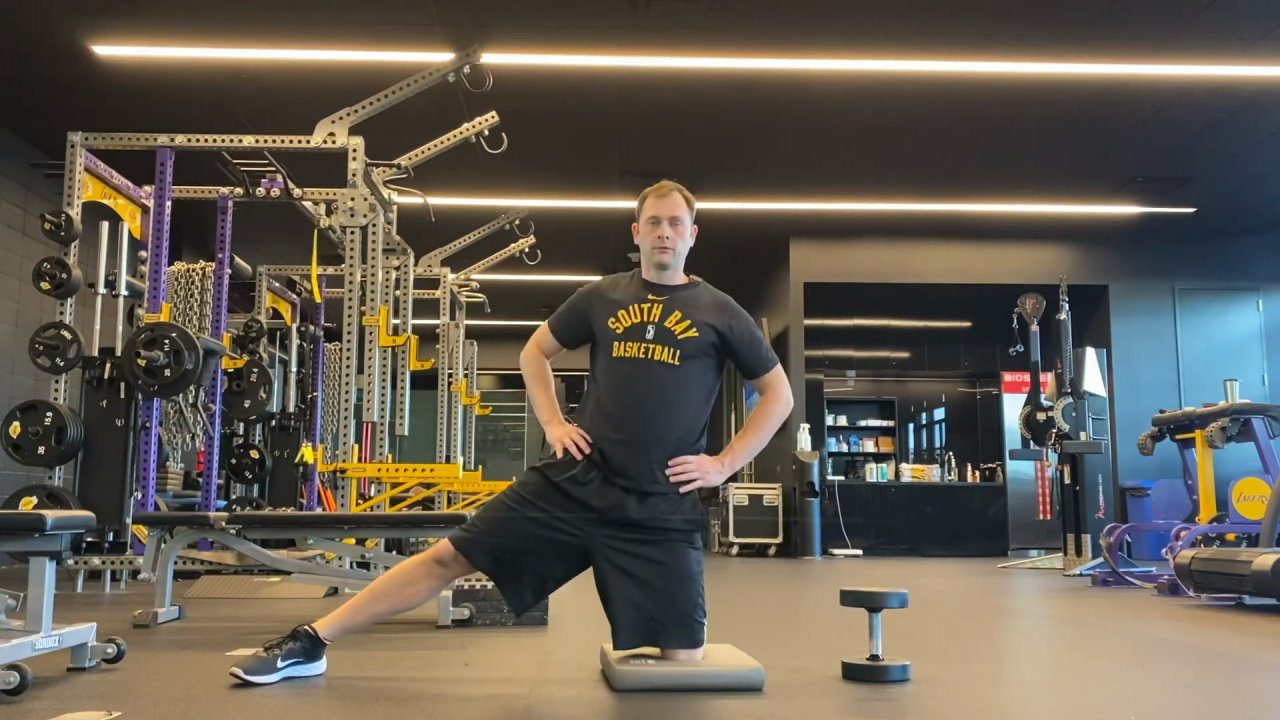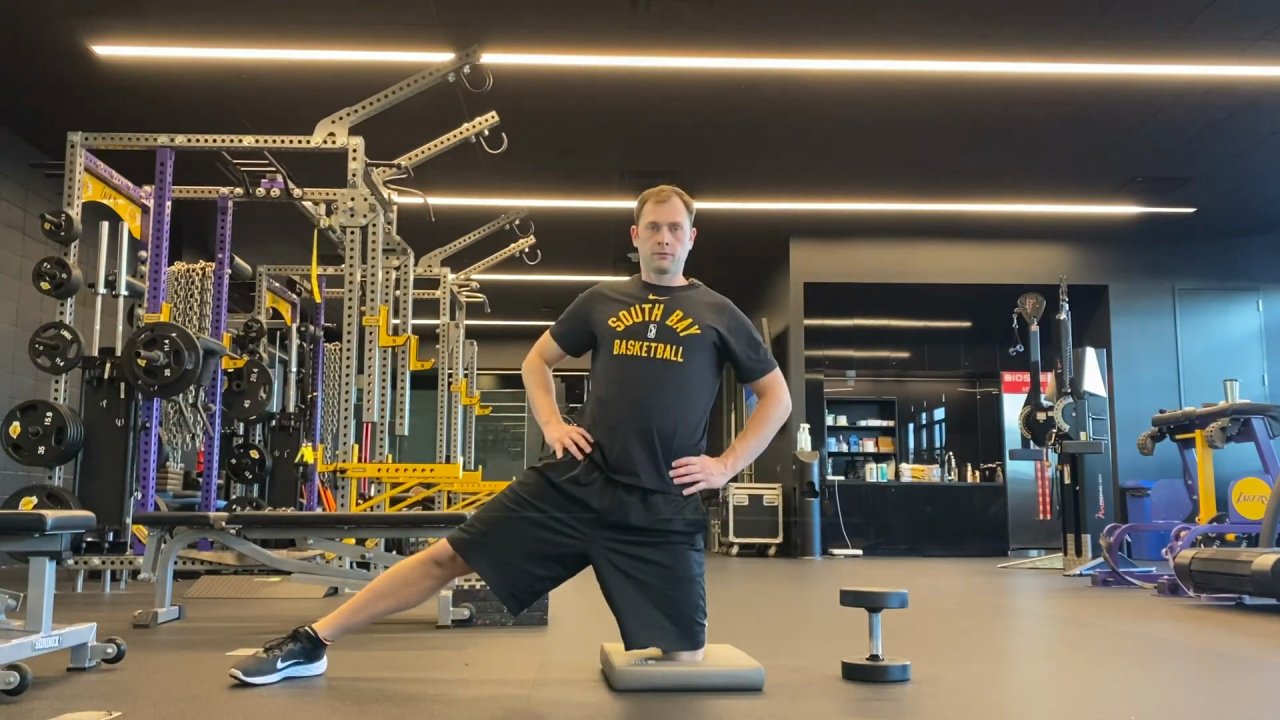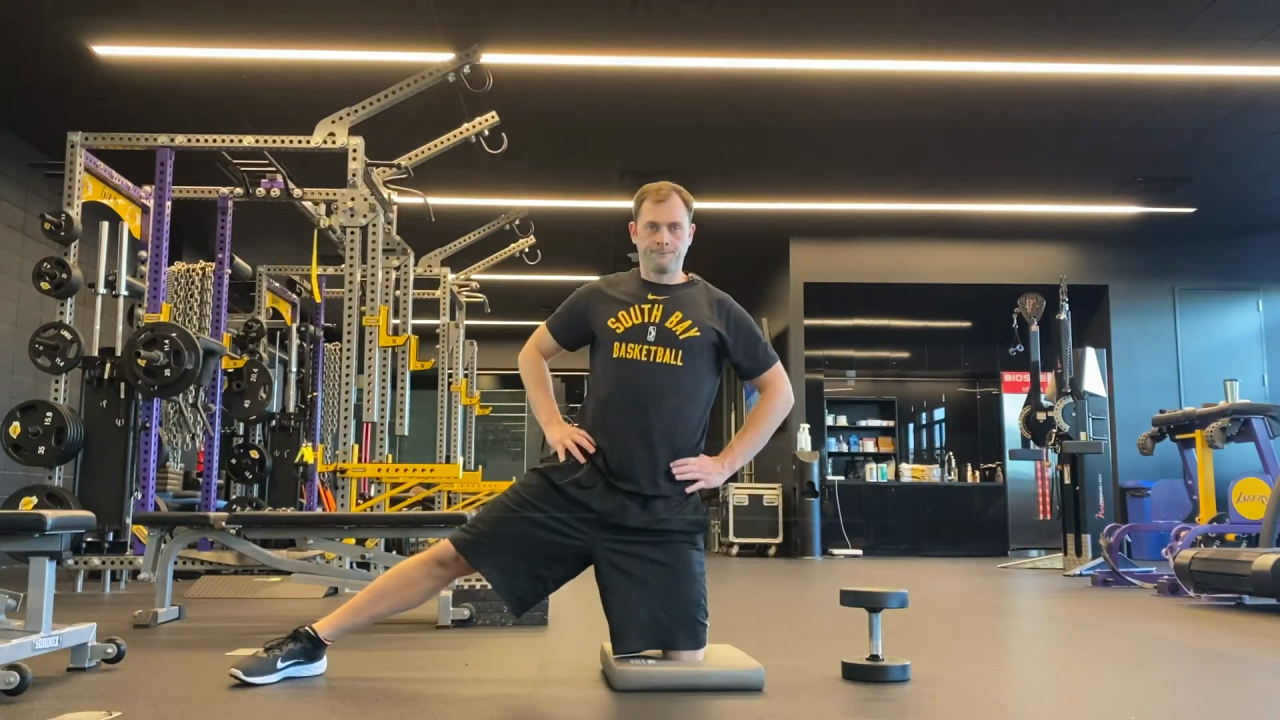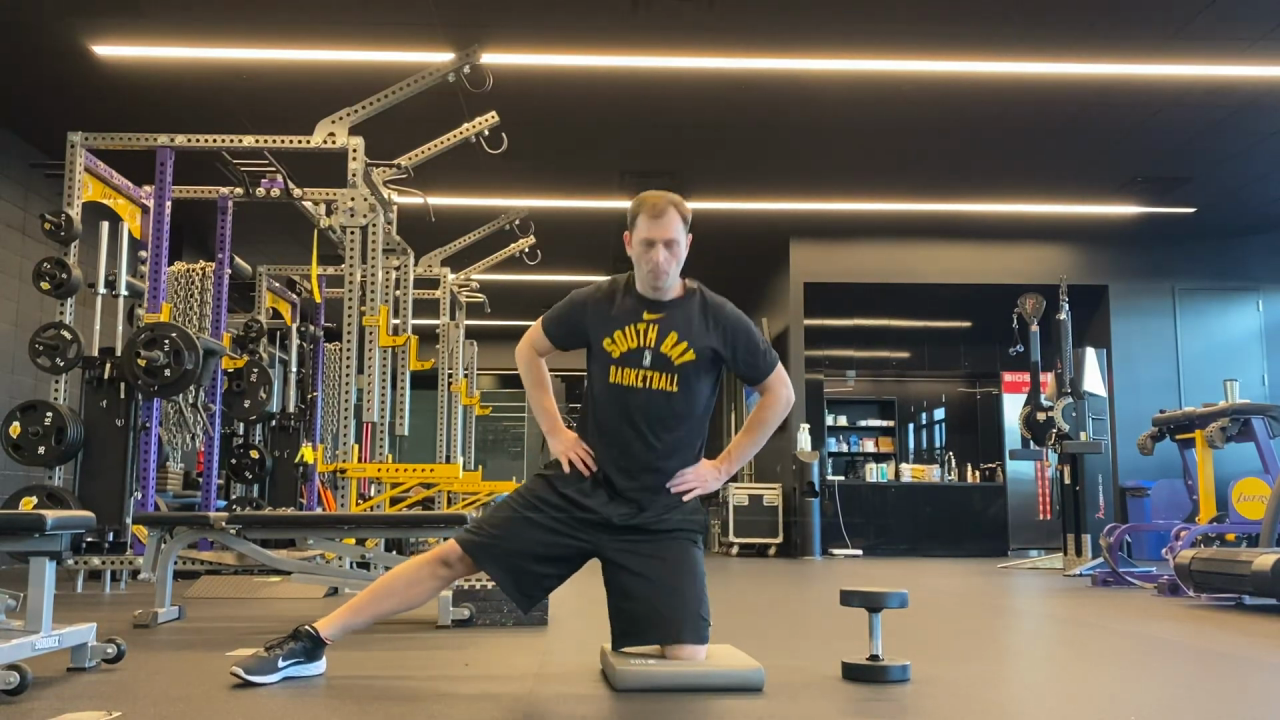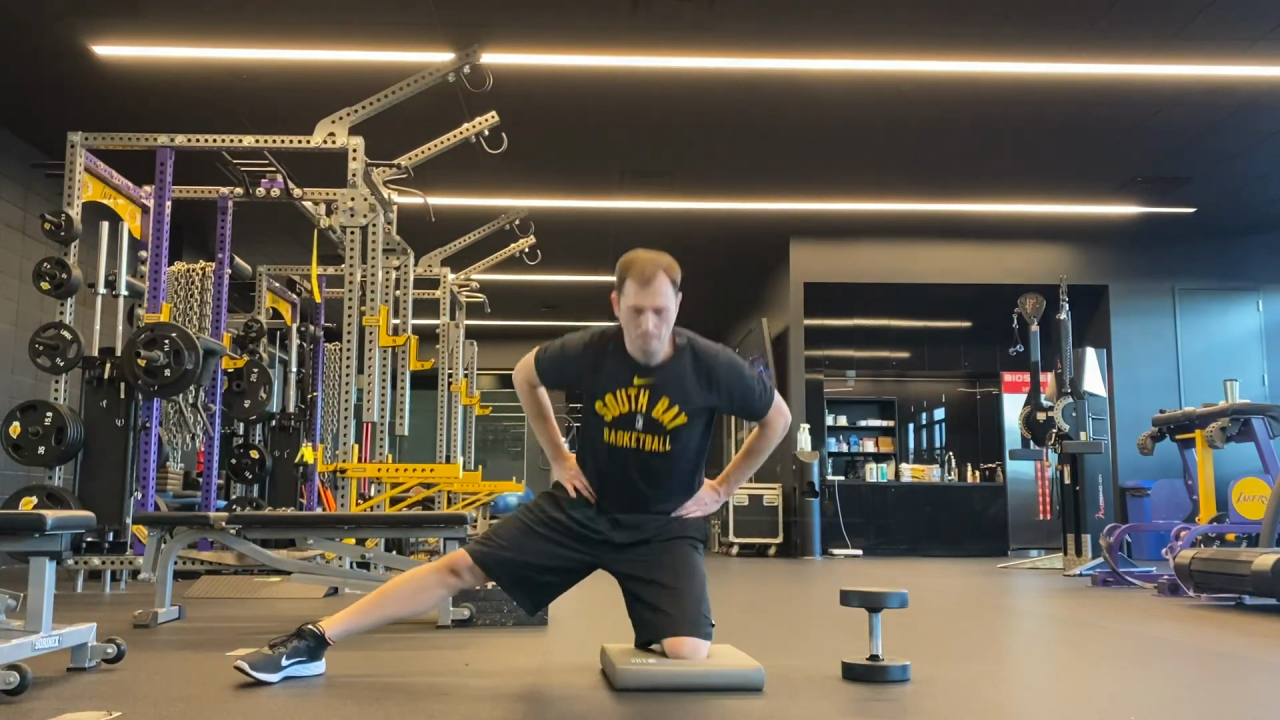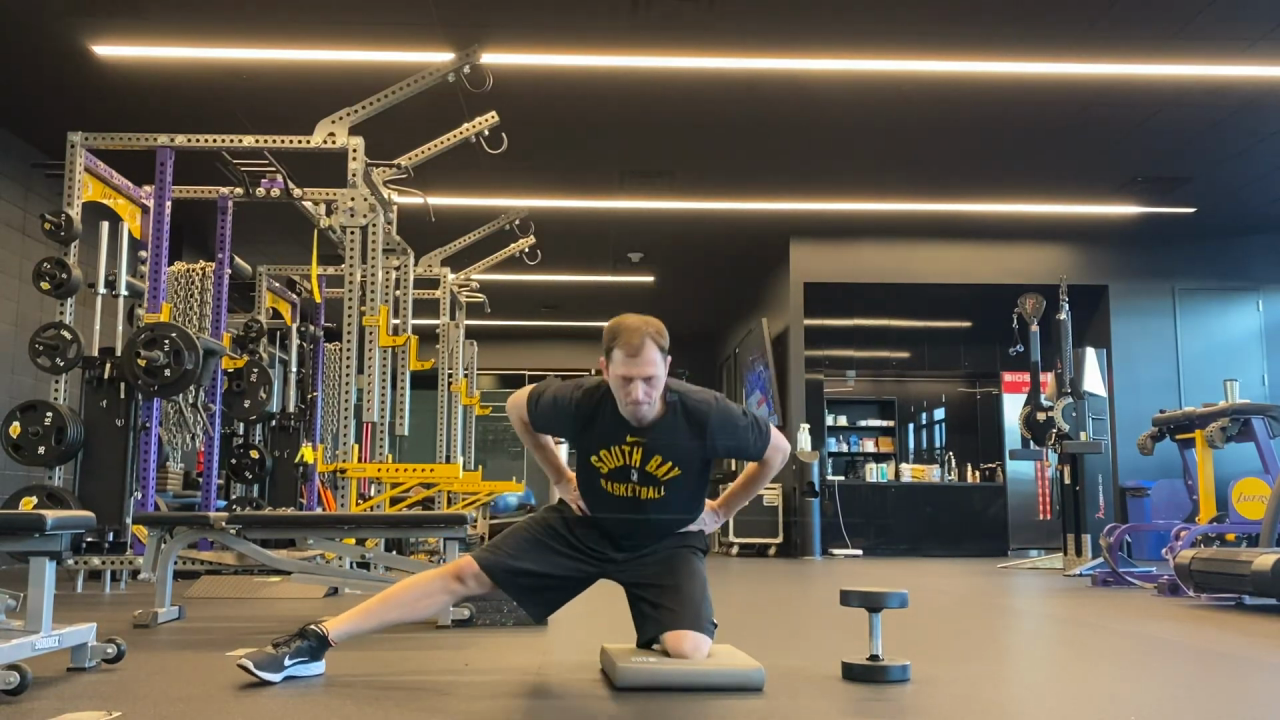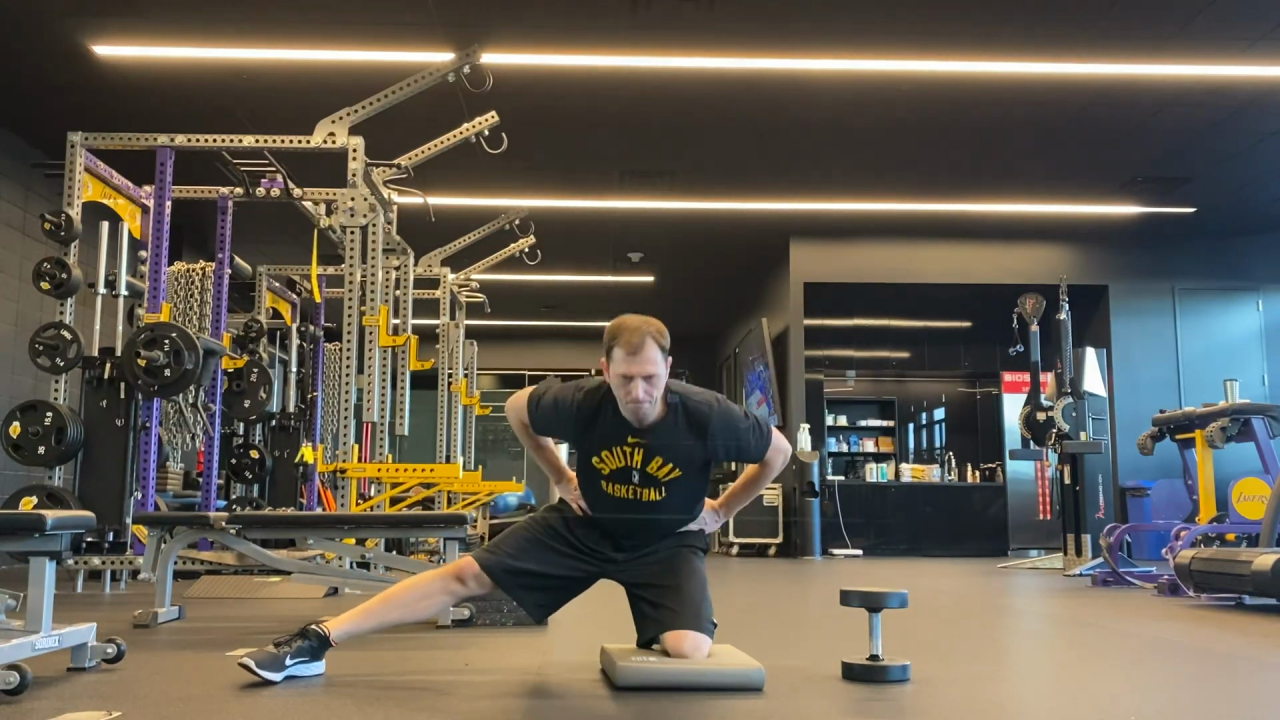
dt=0.2s
person 1, frame 1
left shoulder: (719, 310)
right shoulder: (603, 296)
left elbow: (779, 394)
right elbow: (534, 353)
left wrist: (726, 464)
right wrist: (552, 422)
left hip: (662, 502)
right hip: (575, 478)
left knee: (682, 656)
right knee: (449, 557)
right ankle: (310, 643)
person 1, frame 2
left shoulder: (717, 312)
right shoulder: (603, 299)
left elbow: (777, 397)
right elbow: (537, 360)
left wrist: (728, 466)
right wrist: (551, 424)
left hip: (663, 504)
right hip: (576, 478)
left knee: (682, 657)
right knee: (447, 557)
right ankle: (309, 643)
person 1, frame 3
left shoulder: (718, 310)
right shoulder: (601, 295)
left elbow: (779, 391)
right elbow: (533, 353)
left wrist: (726, 464)
right wrist: (553, 425)
left hip: (663, 506)
right hip: (577, 481)
left knee: (684, 658)
right knee: (449, 558)
right ankle: (309, 643)
person 1, frame 4
left shoulder: (718, 319)
right shoulder: (595, 303)
left elbow: (780, 392)
right elbow: (529, 350)
left wrist: (723, 467)
right wrist: (555, 432)
left hip: (662, 510)
right hip: (579, 486)
left knee: (687, 658)
right knee: (453, 557)
right ankle: (311, 642)
person 1, frame 5
left shoulder: (712, 367)
right shoulder: (586, 353)
left elbow: (779, 418)
right elbow: (524, 375)
left wrist: (721, 489)
right wrist: (559, 458)
left hip: (664, 528)
right hip: (582, 509)
left knee: (689, 654)
right knee: (458, 567)
right ankle: (311, 644)
person 1, frame 6
left shoulder: (705, 415)
right shoulder: (578, 404)
left elbow: (778, 450)
right elbow: (517, 406)
left wrist: (721, 511)
right wrist: (561, 479)
left hip: (667, 543)
right hip: (583, 526)
left knee: (690, 653)
right knee: (462, 574)
right ankle: (313, 641)
person 1, frame 7
left shoulder: (706, 416)
right shoulder: (580, 404)
left elbow: (778, 452)
right elbow: (516, 408)
left wrist: (720, 511)
right wrist: (562, 480)
left hip: (666, 543)
right hip: (585, 526)
left knee: (689, 654)
right knee: (463, 575)
right ankle: (313, 641)
